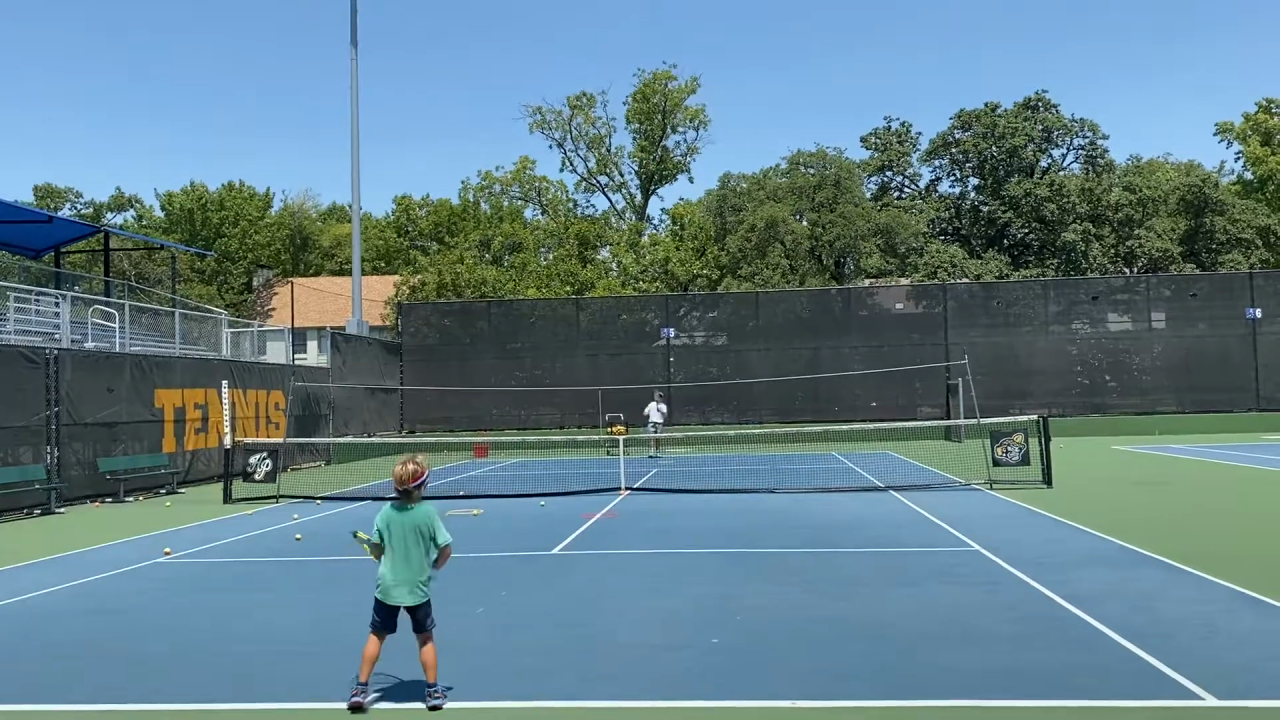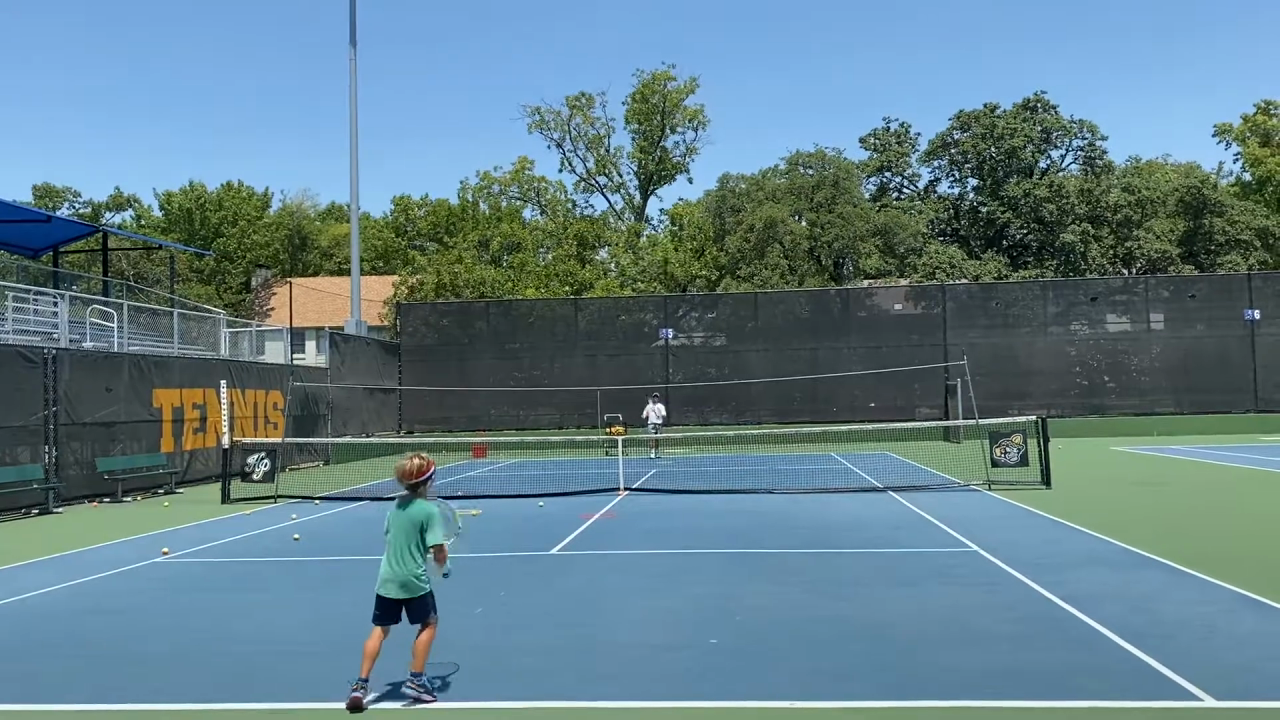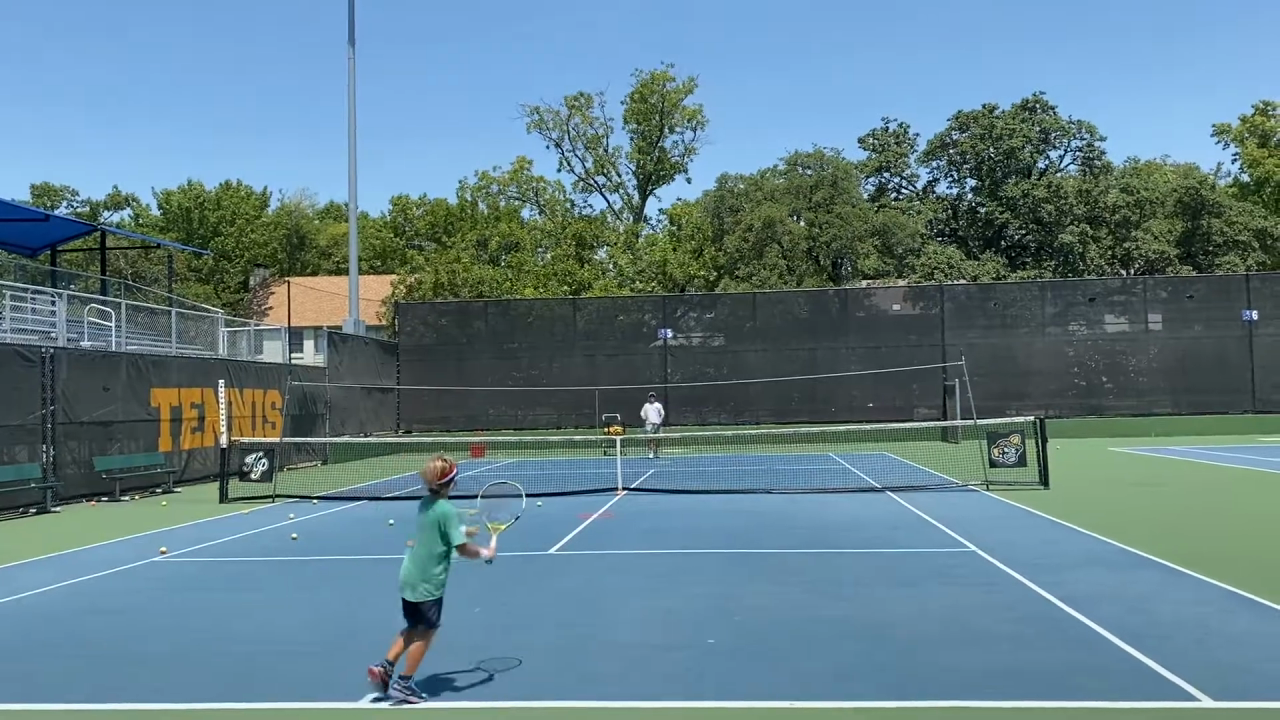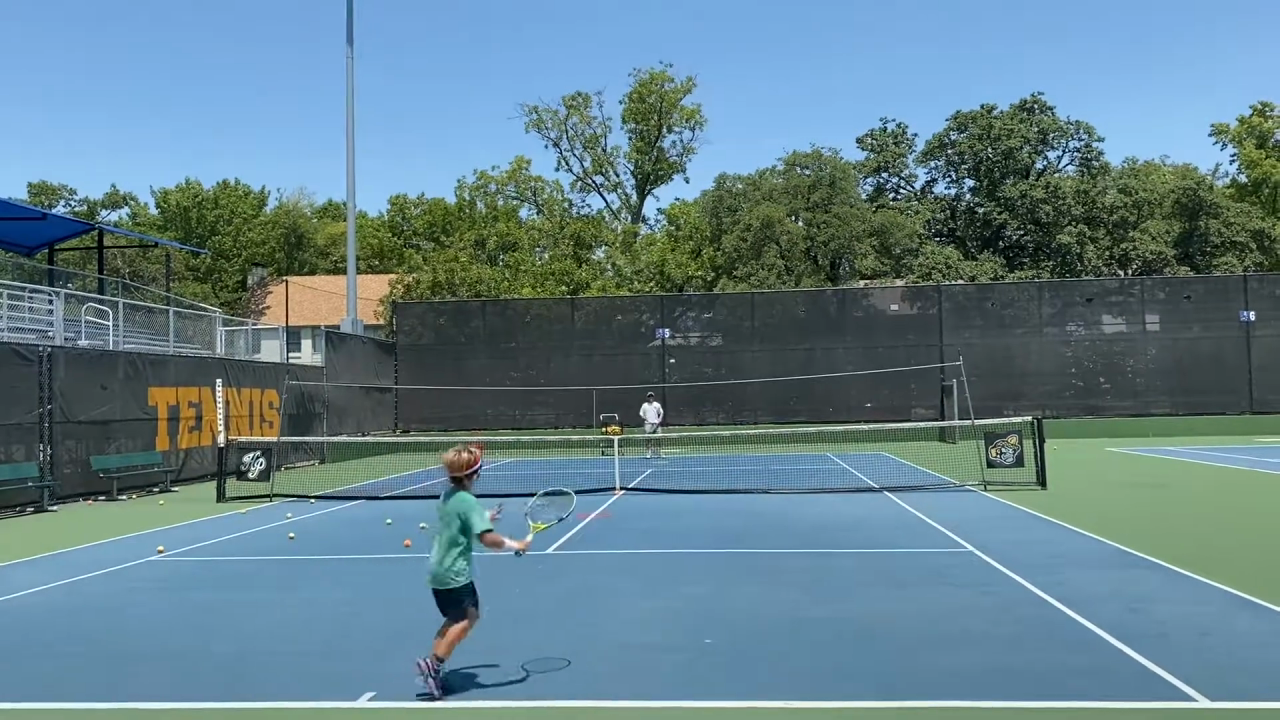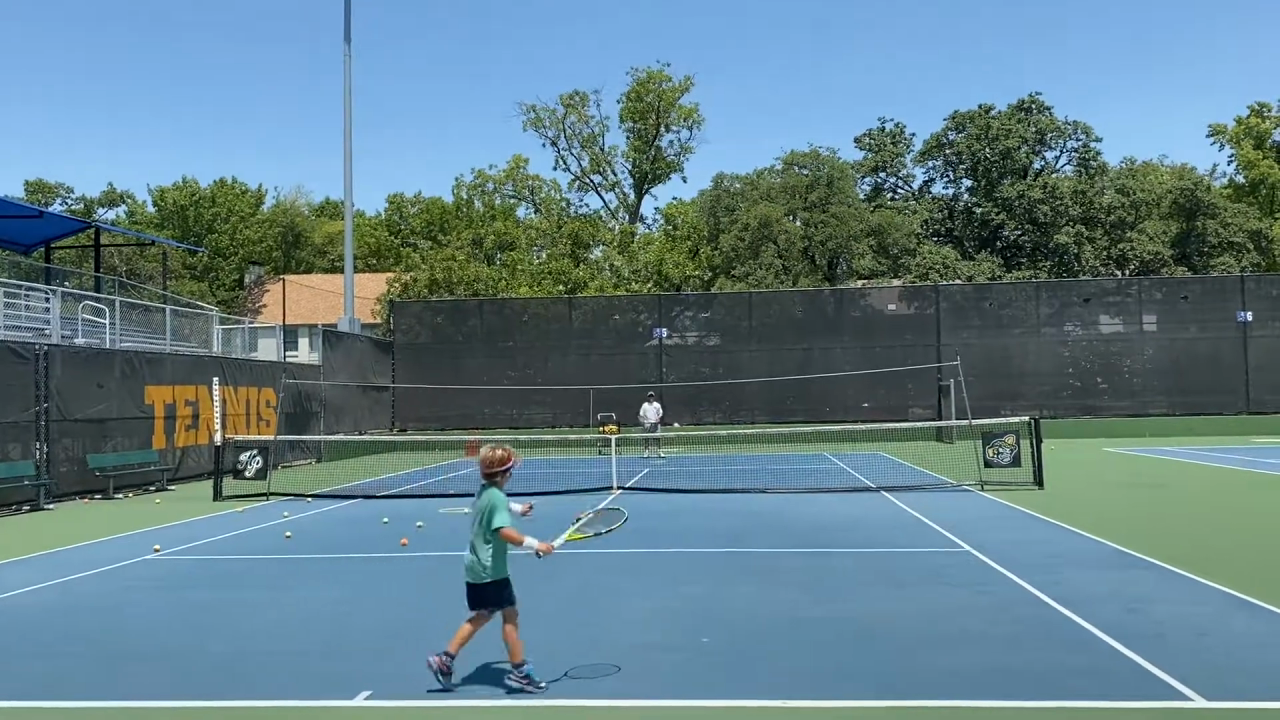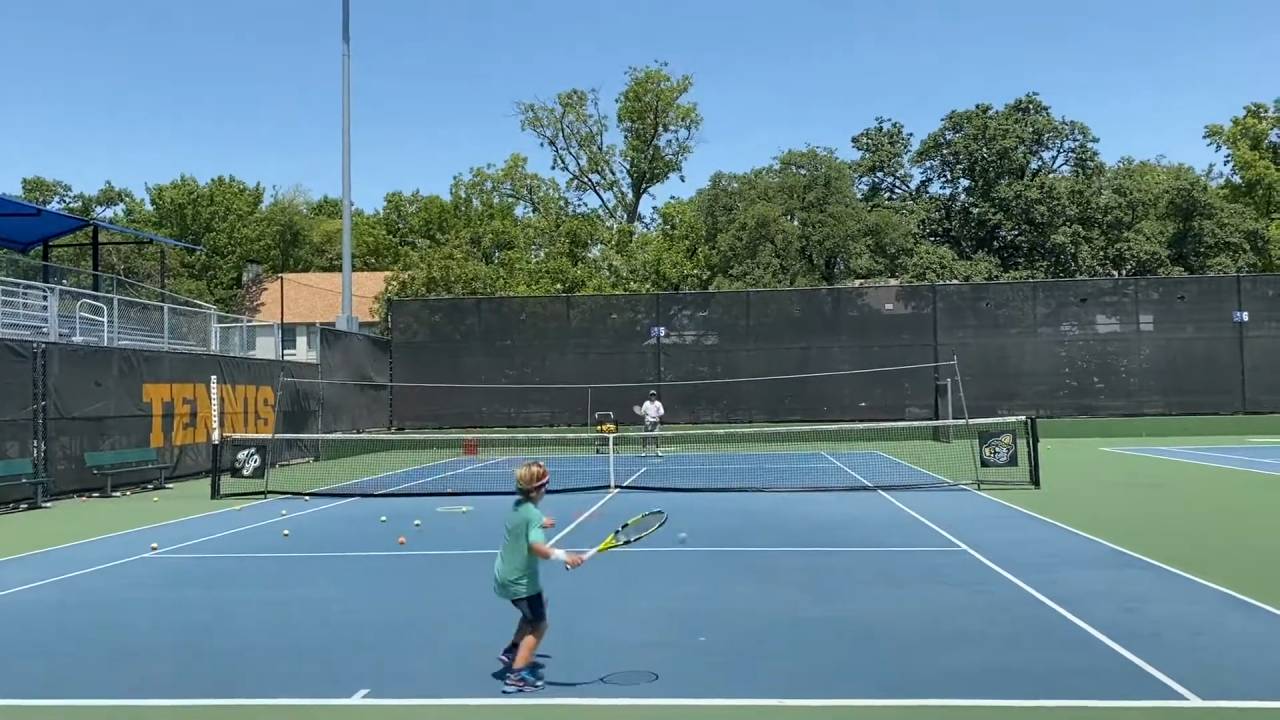
dt=0.2s
person 1, frame 1
left shoulder: (386, 512)
right shoulder: (429, 514)
left elbow: (375, 550)
right elbow: (445, 551)
right wrist: (432, 569)
left hip: (387, 587)
right hip: (417, 587)
left knee: (377, 636)
right knee: (425, 637)
left ankle: (360, 689)
right ankle: (433, 691)
person 1, frame 2
left shoulder: (397, 504)
right shoulder: (429, 510)
right elbow: (438, 552)
right wrist: (442, 563)
left hip: (388, 579)
right hip: (415, 582)
left knee: (380, 630)
right knee: (429, 624)
left ankle: (360, 686)
right ankle: (415, 680)
person 1, frame 3
left shoulder: (424, 504)
right shoulder: (448, 511)
right elbow: (463, 549)
left wrist: (462, 530)
right wrist: (486, 551)
left hip: (409, 578)
right hip: (429, 583)
left knee: (414, 627)
right knee: (427, 631)
left ankle: (385, 667)
right ankle: (403, 684)
person 1, frame 4
left shoulder: (447, 495)
right shoulder: (468, 502)
right elbow: (486, 538)
left wrist: (485, 515)
right wrist: (514, 544)
left hip: (439, 570)
right hip: (454, 573)
left knee: (455, 618)
right knee: (469, 616)
left ankle: (433, 666)
right ankle: (433, 662)
person 1, frame 5
left shoulder: (483, 491)
right shoulder: (497, 497)
right elbow: (503, 531)
left wrist: (518, 509)
right wrist: (534, 543)
left hip: (475, 566)
right hip: (491, 570)
left knee: (482, 614)
right knee: (510, 614)
left ankle: (445, 660)
right ankle: (519, 672)
person 1, frame 6
left shoulder: (517, 506)
right shoulder: (532, 514)
right elbow: (537, 547)
left wrist: (541, 522)
right wrist: (563, 556)
left hip: (504, 576)
right hip: (521, 581)
left knee: (532, 617)
right knee: (538, 626)
left ankle: (512, 651)
right ankle: (516, 677)
